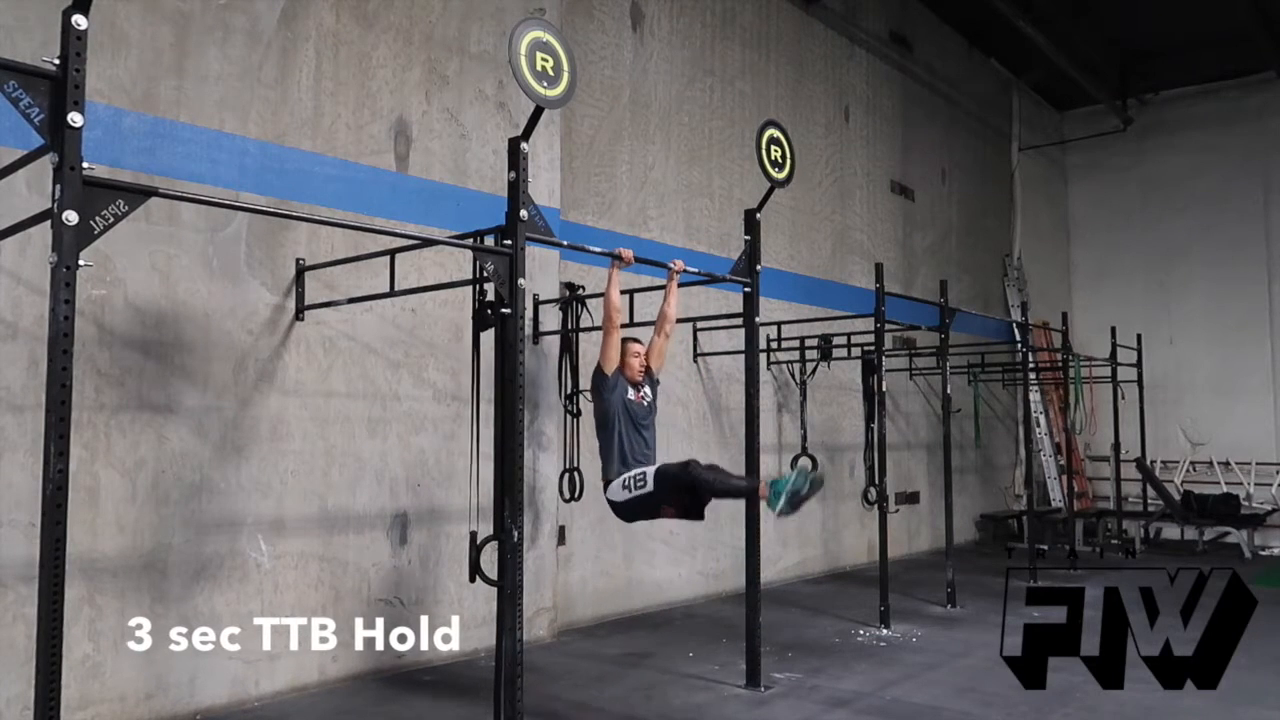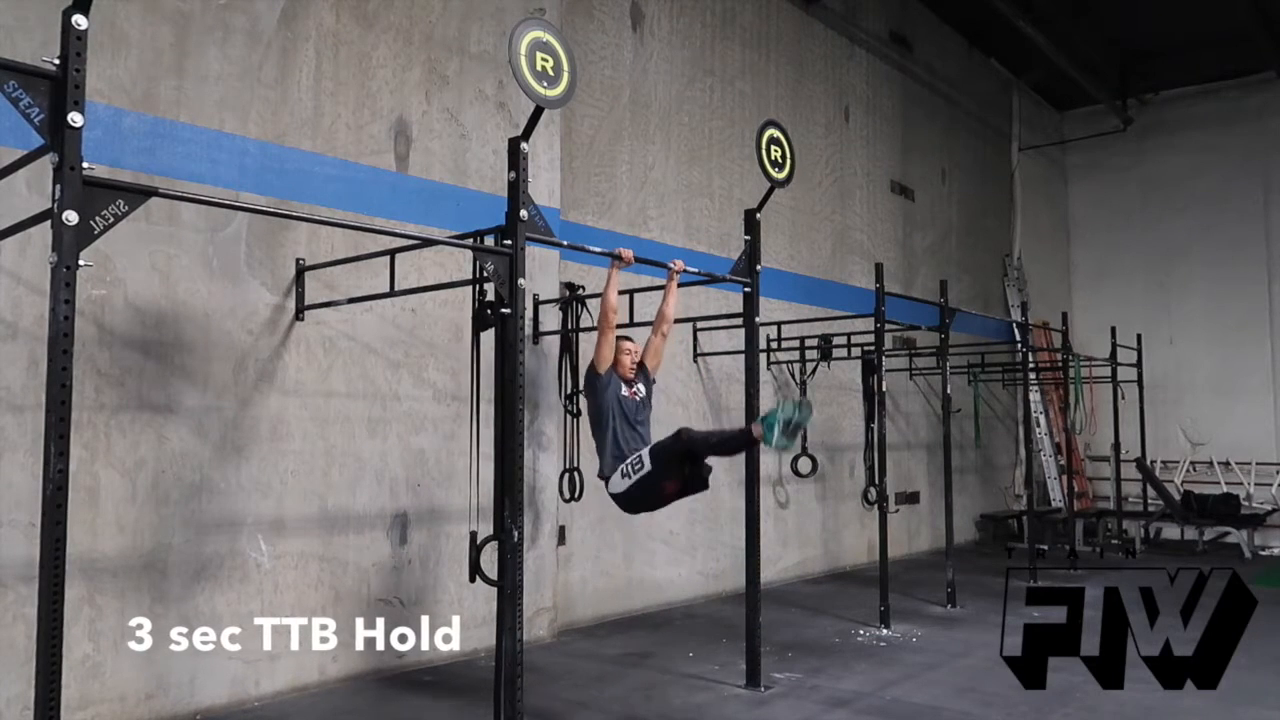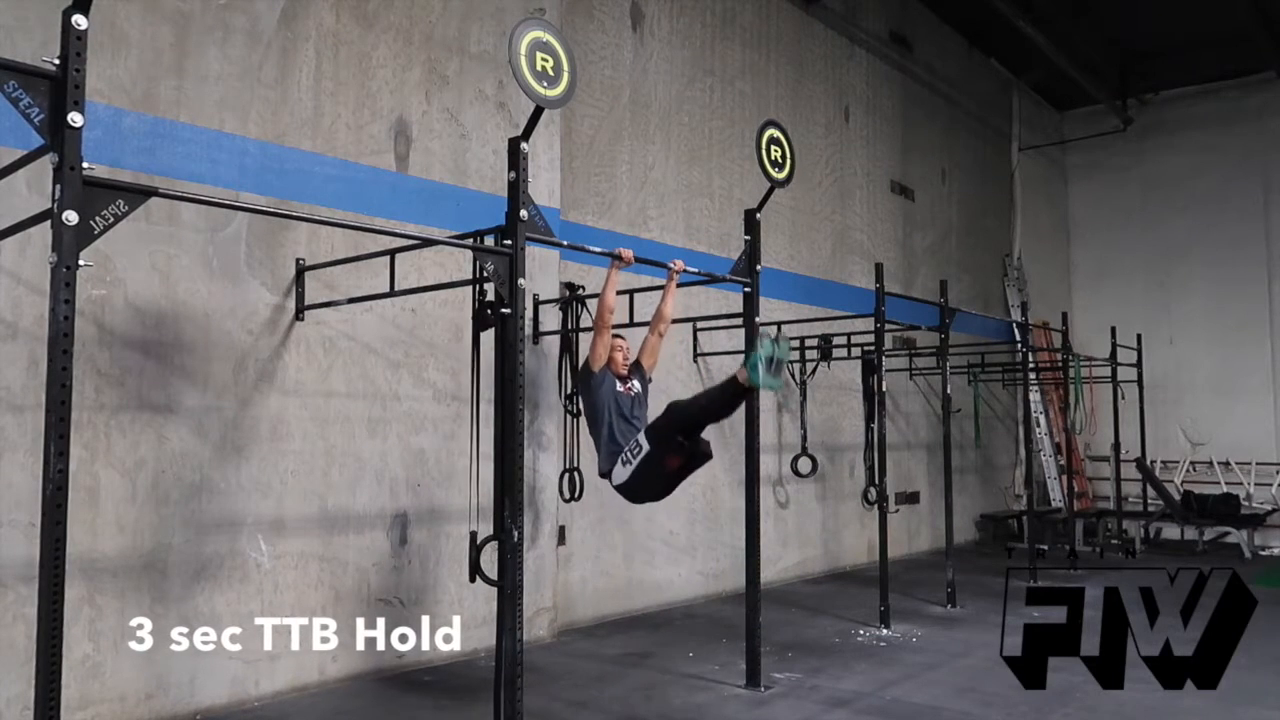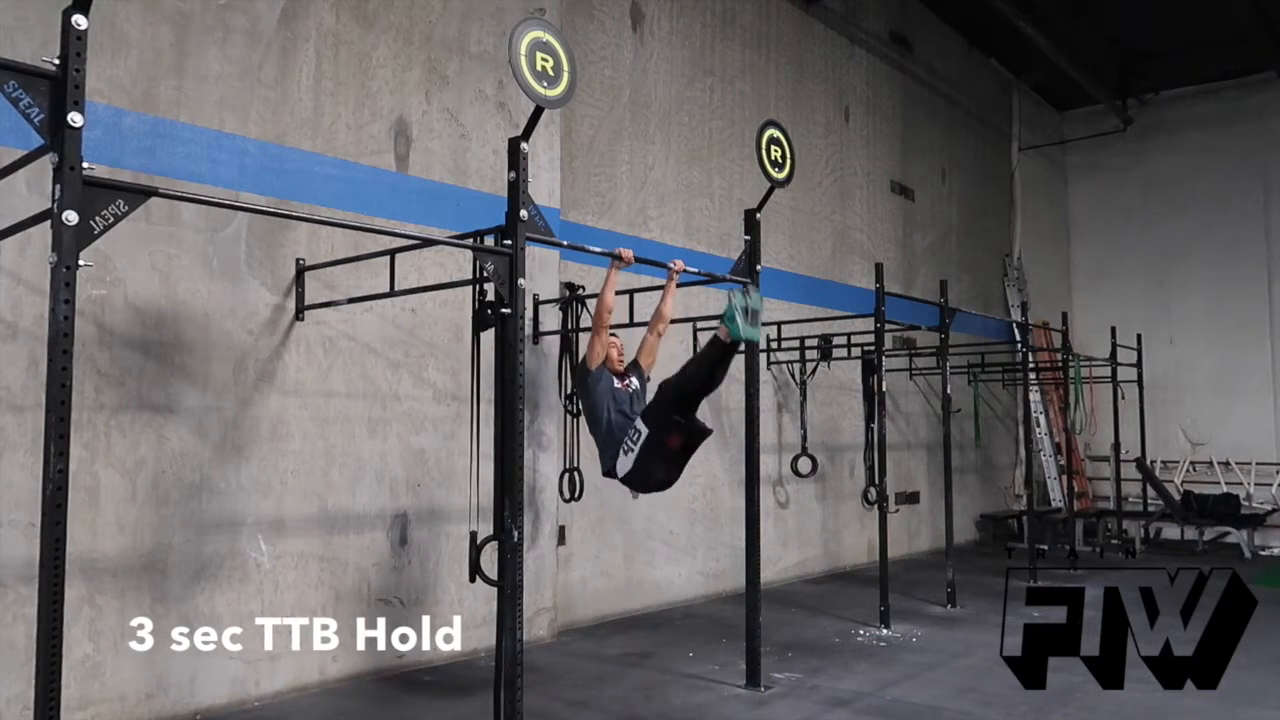
dt=0.1s
person 1, frame 1
left shoulder: (647, 384)
right shoulder: (609, 385)
left elbow: (663, 330)
right elbow: (612, 324)
left wrist: (673, 279)
right wrist: (615, 269)
left hip: (651, 490)
right hip: (625, 491)
left knee: (702, 476)
right knee: (690, 473)
right ankle: (769, 491)
person 1, frame 2
left shoulder: (642, 380)
right shoulder: (602, 383)
left elbow: (661, 330)
right elbow: (608, 324)
left wrist: (672, 279)
right wrist: (615, 270)
left hip: (649, 480)
right hip: (625, 482)
right knee: (684, 441)
right ankle: (760, 431)
person 1, frame 3
left shoulder: (636, 378)
right shoulder: (595, 380)
left elbow: (658, 329)
right elbow: (602, 322)
left wrist: (671, 281)
right wrist: (614, 270)
left hip: (656, 475)
right hip: (626, 473)
right knee: (675, 414)
right ankle: (747, 376)
person 1, frame 4
left shoulder: (635, 375)
right shoulder: (593, 378)
left elbow: (657, 329)
right elbow: (601, 323)
left wrist: (672, 280)
right wrist: (614, 270)
left hip: (659, 467)
right hip: (631, 466)
left knee: (689, 392)
right knee: (670, 392)
left ankle: (730, 334)
right ankle: (728, 331)
